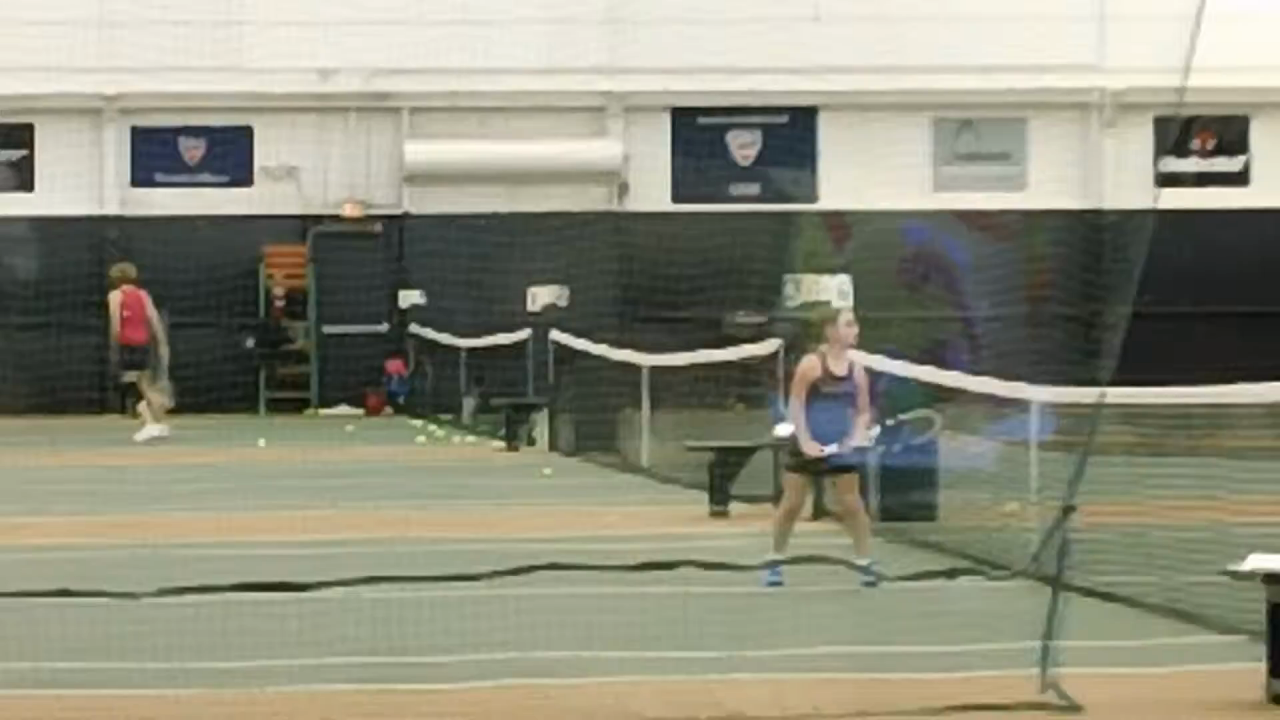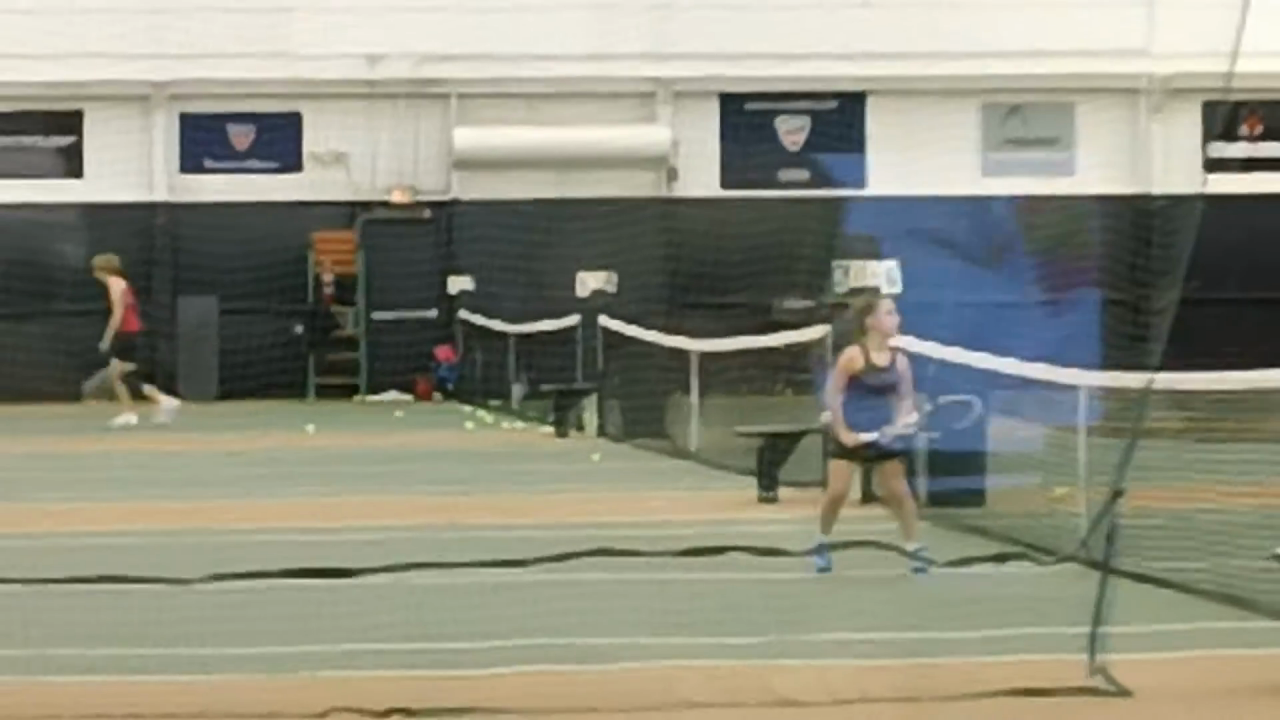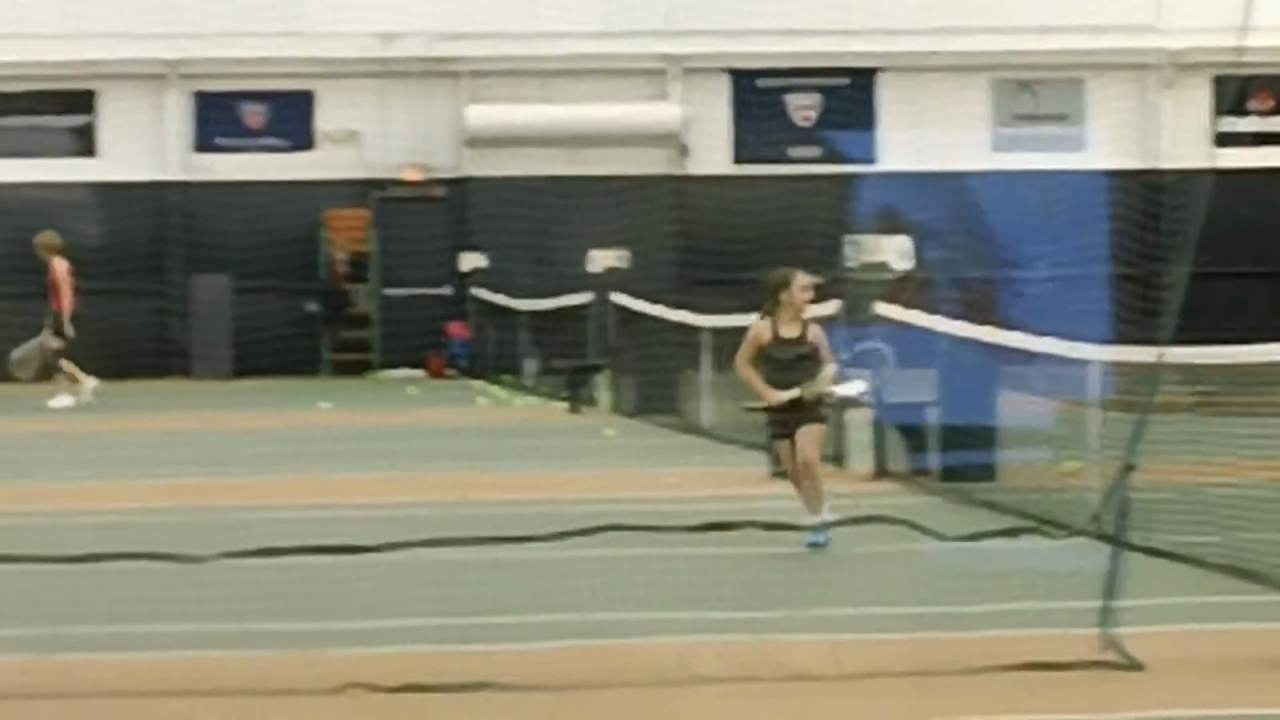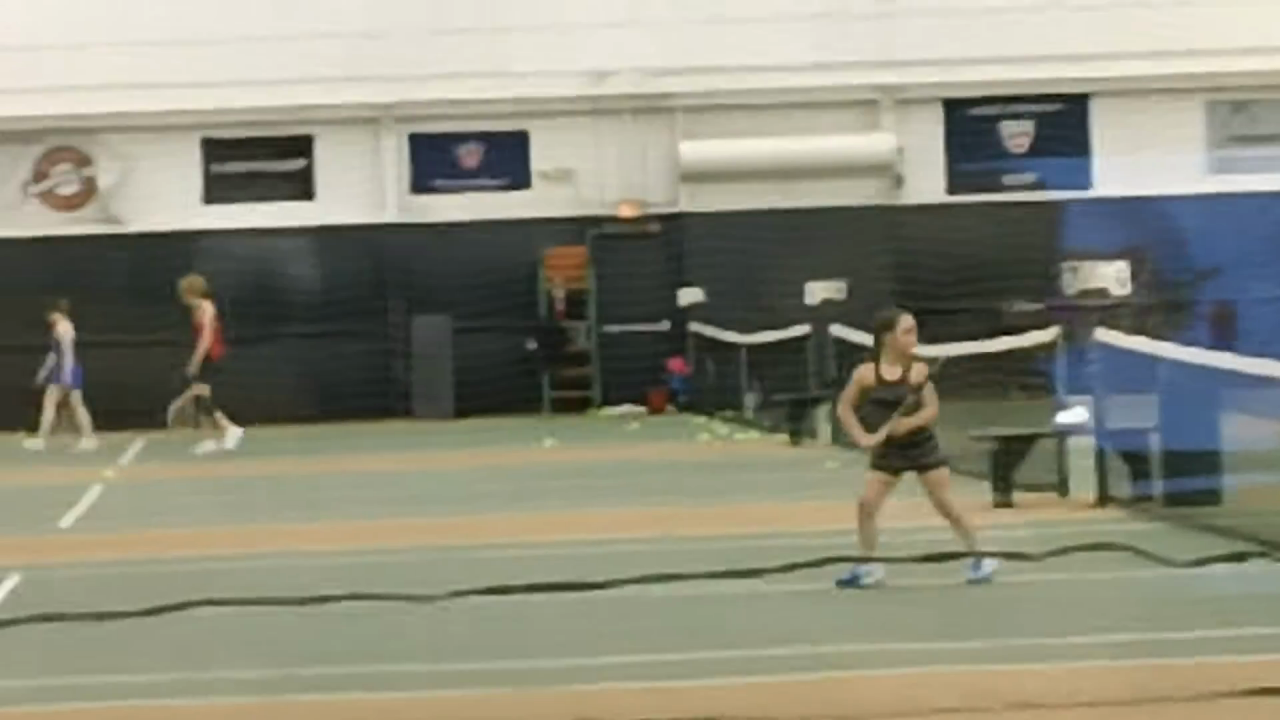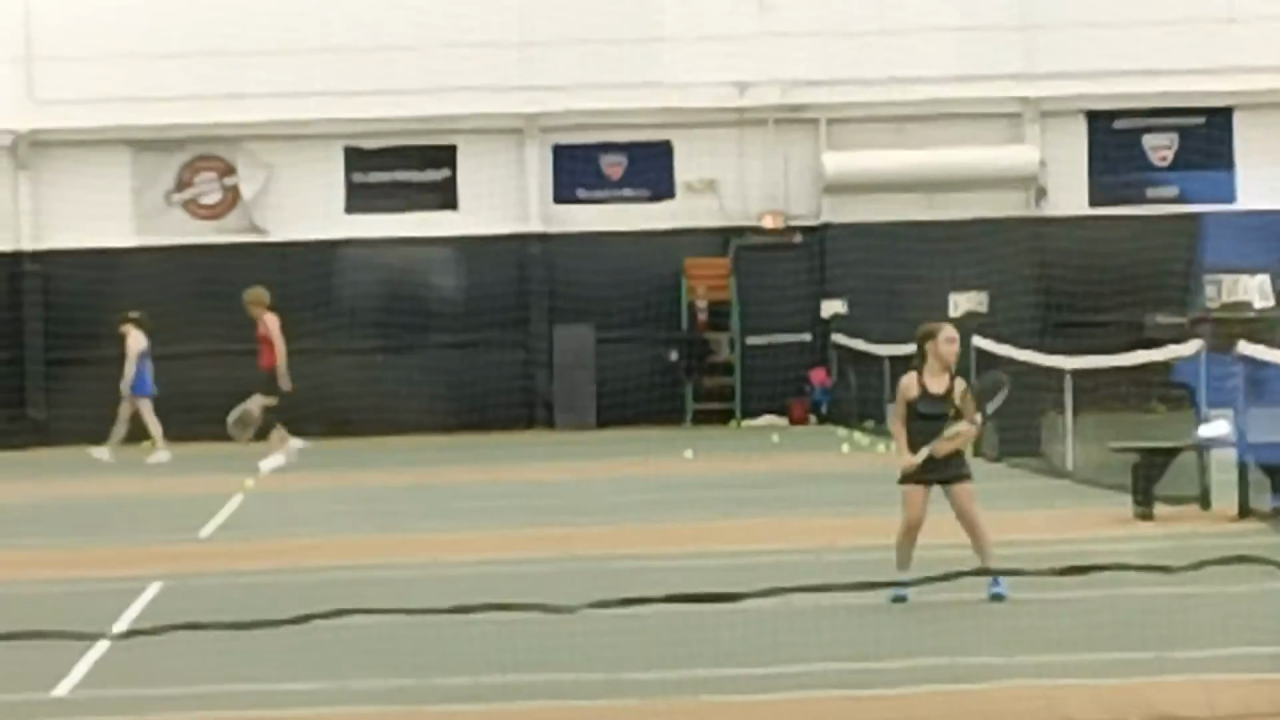
dt=0.5s
person 1, frame 1
left shoulder: (857, 371)
right shoulder: (811, 364)
left elbow: (863, 411)
right elbow: (795, 405)
left wrist: (857, 436)
right wrist: (805, 441)
left hip: (842, 447)
right hip: (809, 446)
left knee: (852, 505)
right knee: (791, 505)
left ankle: (865, 562)
right ankle: (775, 561)
person 1, frame 2
left shoulder: (899, 360)
right shoulder: (852, 355)
left elbow: (906, 398)
right elbow: (831, 394)
left wrist: (900, 423)
right wrist: (841, 431)
left hip: (884, 435)
right hip: (851, 435)
left knee: (898, 492)
right knee: (836, 492)
left ankle: (914, 549)
right ankle: (823, 544)
person 1, frame 3
left shoulder: (813, 332)
right shoulder: (761, 330)
left elbow: (830, 365)
right elbow: (742, 364)
left wrist: (822, 382)
right wrist: (767, 392)
left hip: (809, 406)
right hip: (780, 410)
left knee: (808, 460)
right knee: (793, 468)
left ankle: (820, 519)
right ankle: (819, 518)
person 1, frame 4
left shoulder: (918, 370)
right shoulder: (865, 373)
left elbow: (931, 410)
right elbow: (844, 408)
left wrist: (907, 424)
right wrist: (861, 437)
left hip: (920, 445)
right hip: (887, 450)
left knee: (944, 504)
right knee: (866, 503)
left ankle: (980, 558)
right ankle: (870, 569)
person 1, frame 5
left shoulder: (959, 386)
right shoulder: (909, 383)
left elbow: (972, 428)
right elbow: (896, 420)
left wrist: (951, 445)
right wrist: (905, 453)
left hip: (951, 461)
right hip: (918, 463)
left knee: (971, 520)
right knee: (911, 522)
left ankle: (993, 578)
right ankle: (902, 581)
